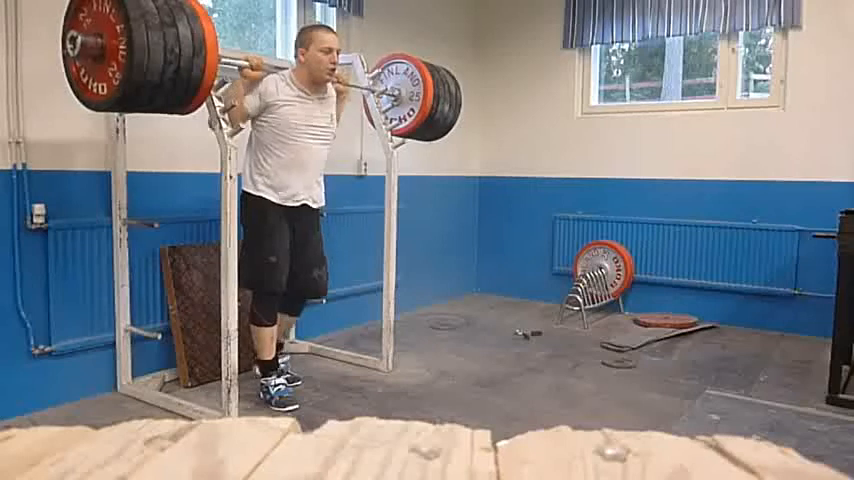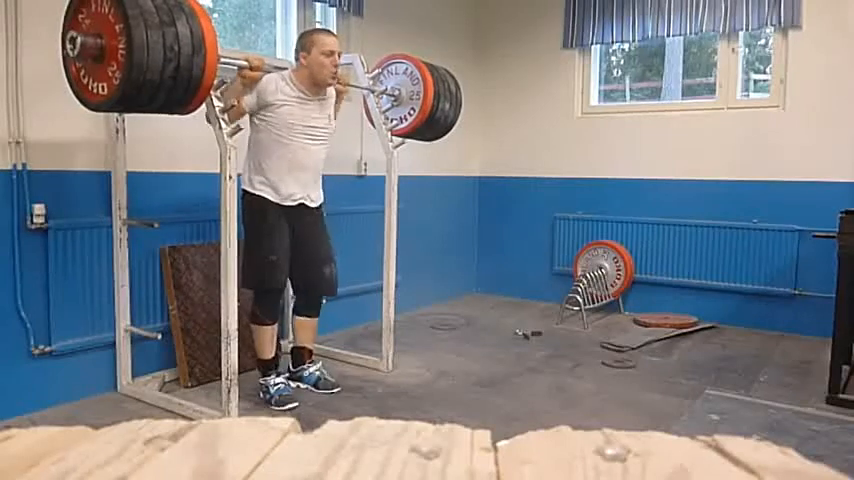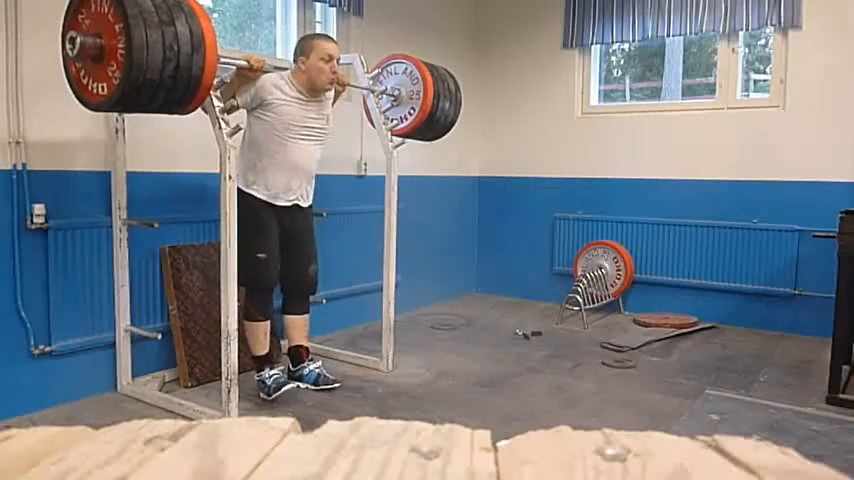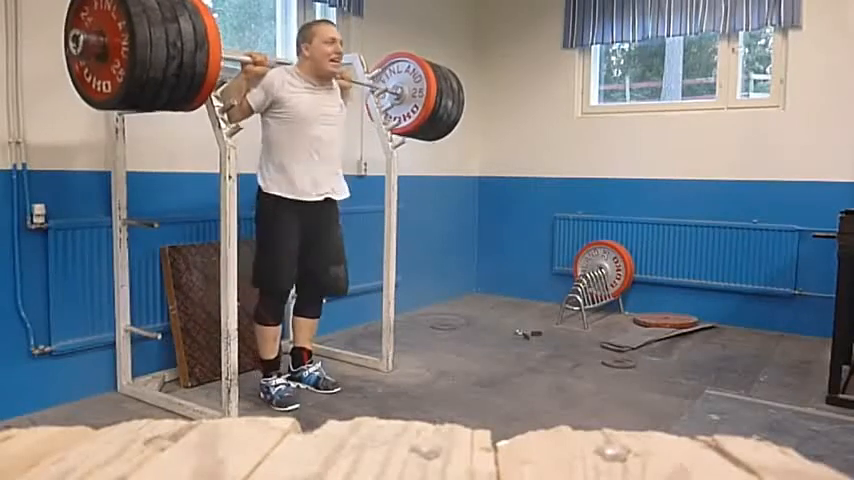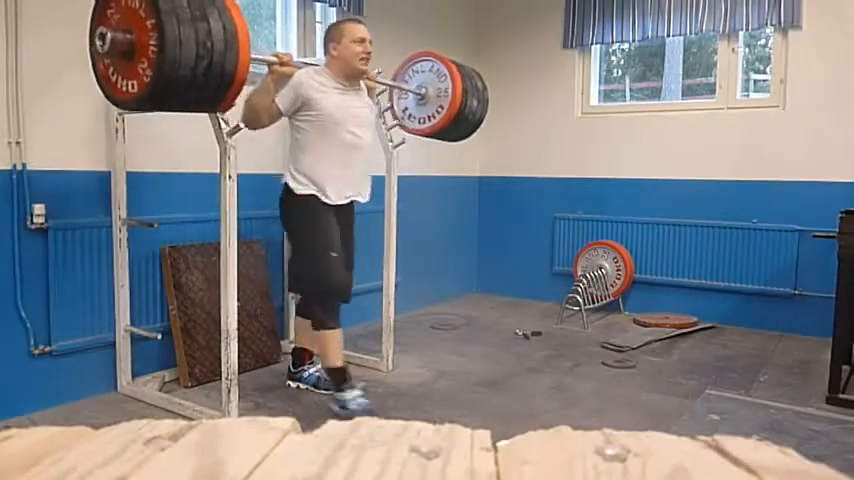
dt=0.5s
person 1, frame 1
left shoulder: (328, 94)
right shoulder: (270, 87)
left wrist: (341, 95)
right wrist: (244, 79)
left hip: (308, 205)
right hip: (267, 203)
left knee: (303, 288)
right knee: (268, 290)
left ankle: (273, 355)
right ankle: (269, 377)
person 1, frame 2
left shoulder: (327, 96)
right shoulder: (270, 87)
right wrist: (242, 78)
left hip: (309, 204)
right hip: (267, 203)
left knee: (315, 285)
right knee: (270, 289)
left ankle: (303, 364)
right ankle: (270, 377)
person 1, frame 3
left shoulder: (326, 97)
right shoulder: (267, 86)
left wrist: (338, 92)
right wrist: (241, 76)
left hip: (299, 204)
right hip: (259, 202)
left knee: (301, 285)
right knee: (261, 286)
left ankle: (301, 364)
right ankle: (265, 370)
person 1, frame 4
left shoulder: (336, 89)
right shoulder: (277, 81)
right elbow: (226, 113)
left wrist: (345, 90)
right wrist: (246, 76)
left hip: (324, 202)
right hip: (282, 200)
left knee: (317, 285)
right knee: (275, 289)
left ankle: (302, 363)
right ankle: (271, 377)
person 1, frame 5
left shoulder: (362, 91)
right shoulder: (305, 82)
right elbow: (252, 118)
right wrist: (274, 77)
left hip: (342, 202)
right hip: (308, 201)
left knee: (321, 289)
right knee: (327, 287)
left ankle: (301, 364)
right ankle: (342, 387)
